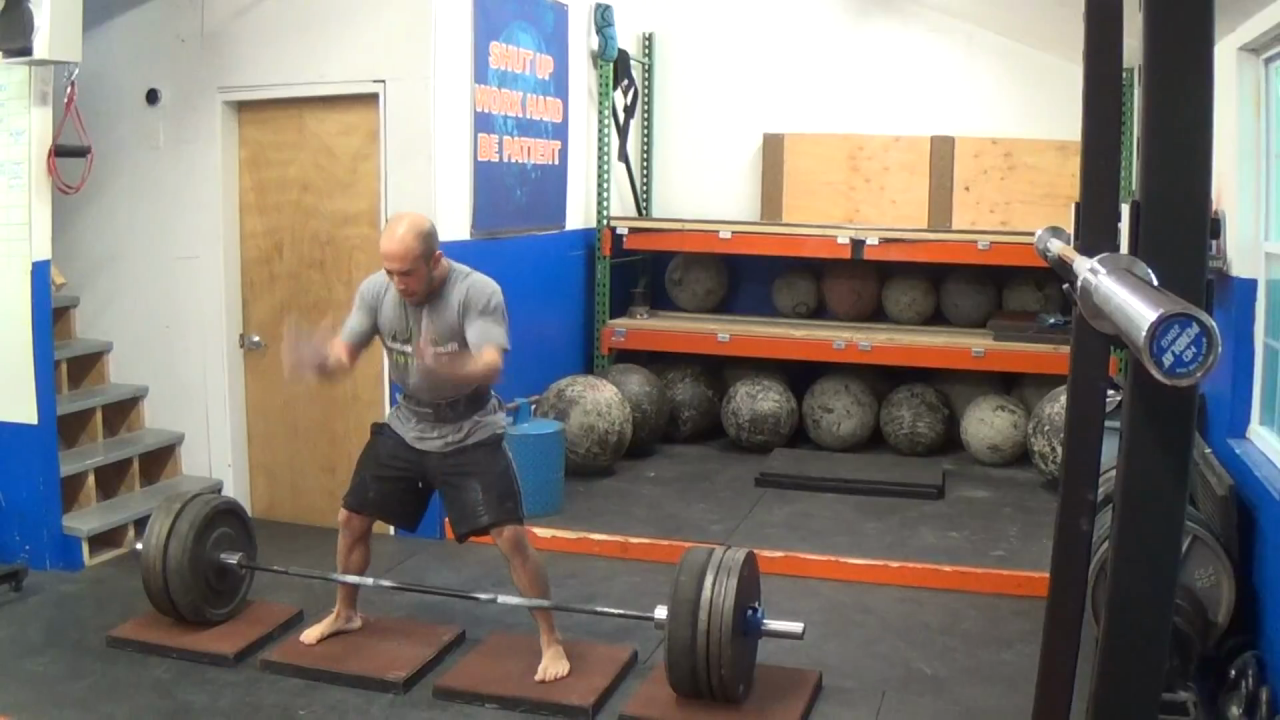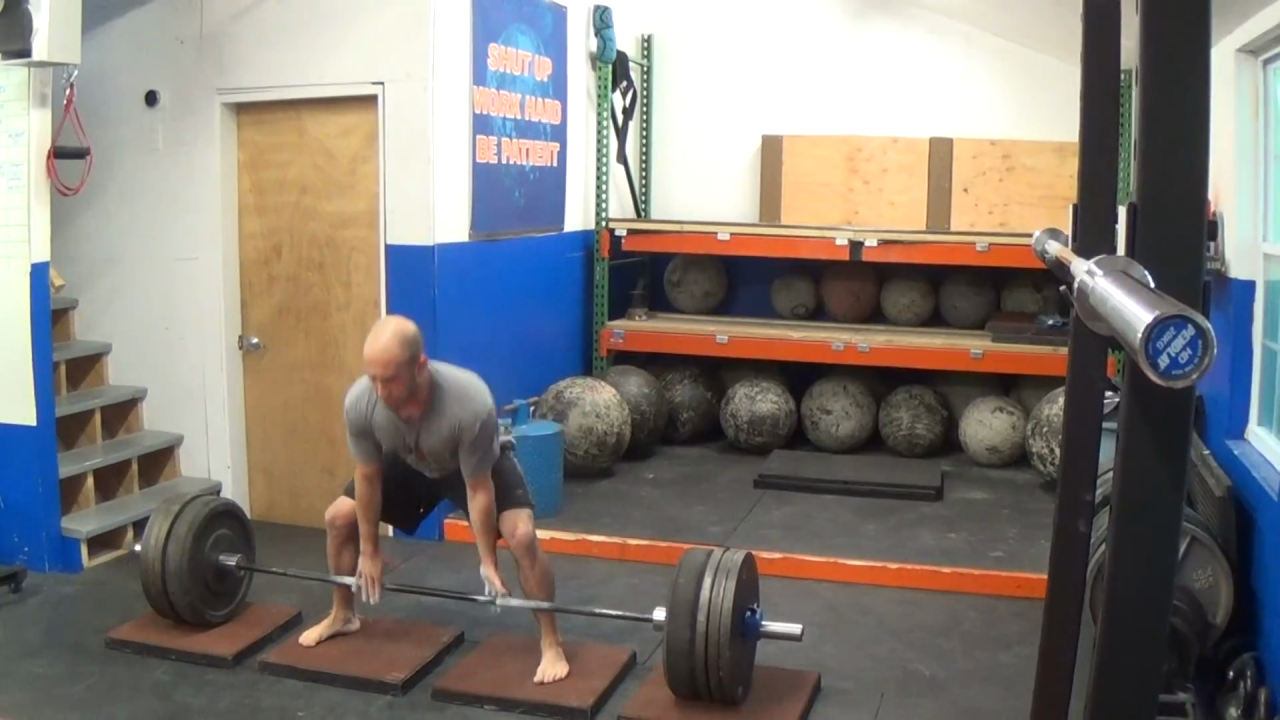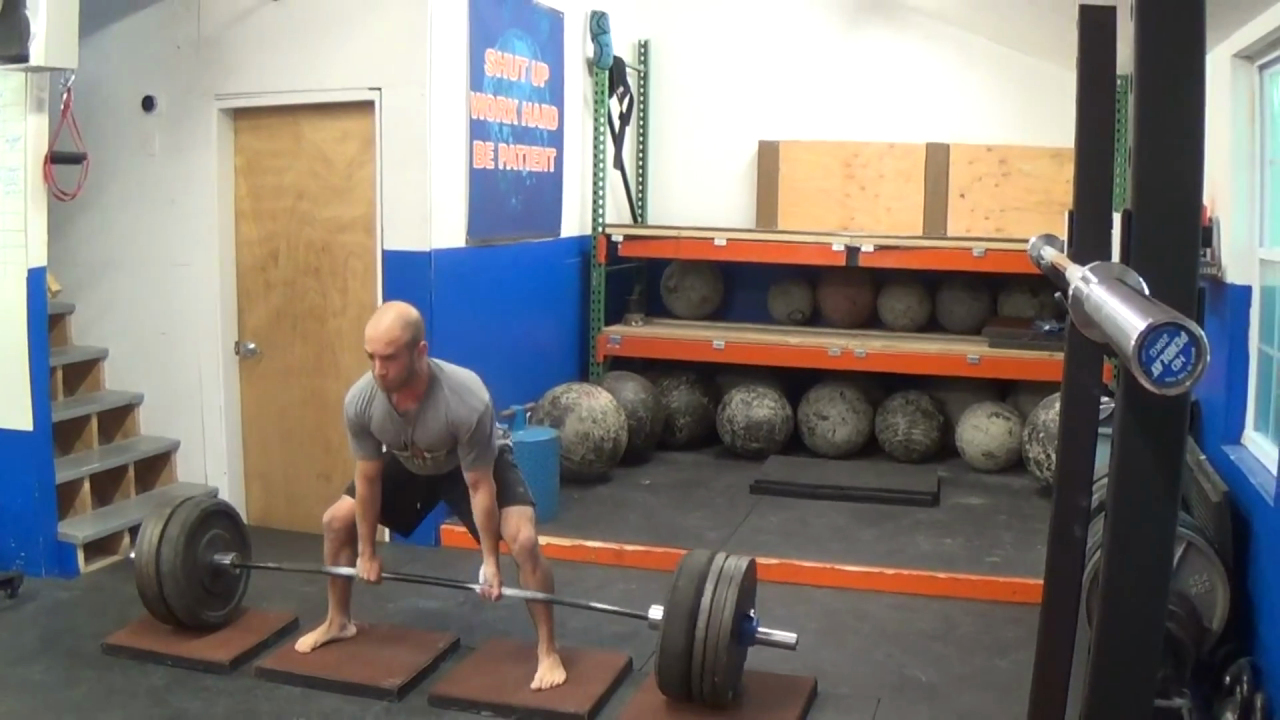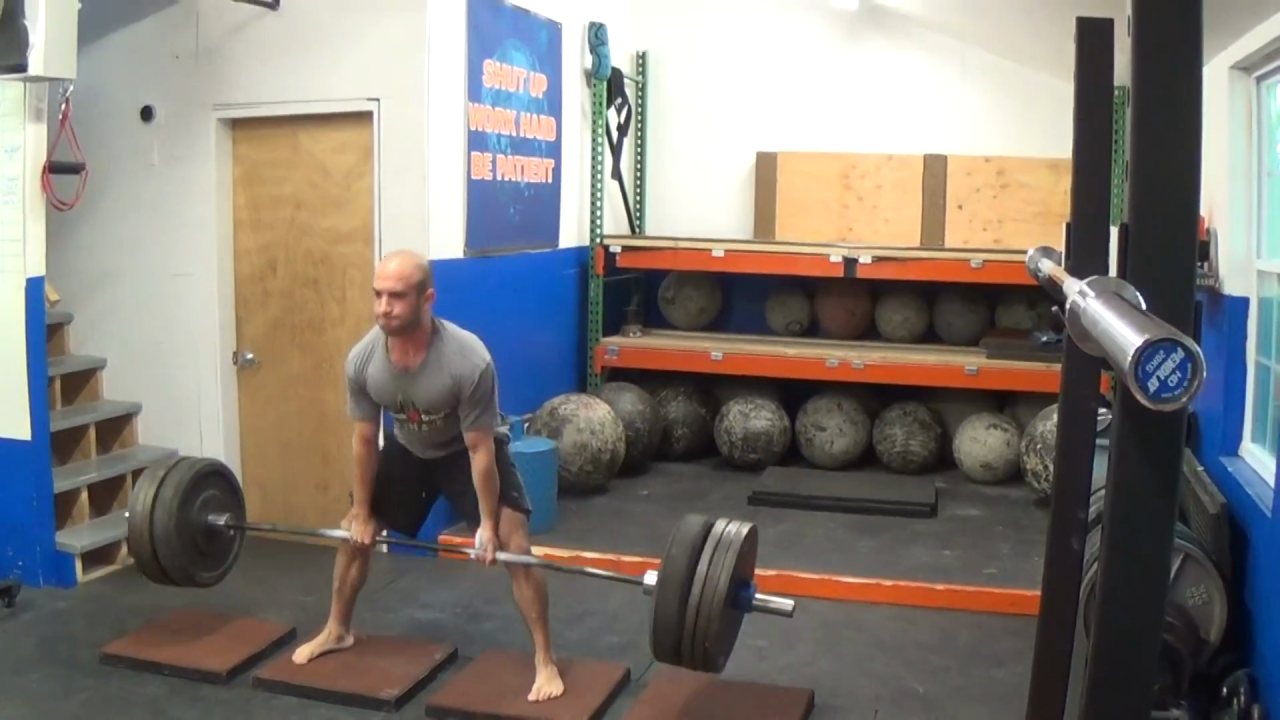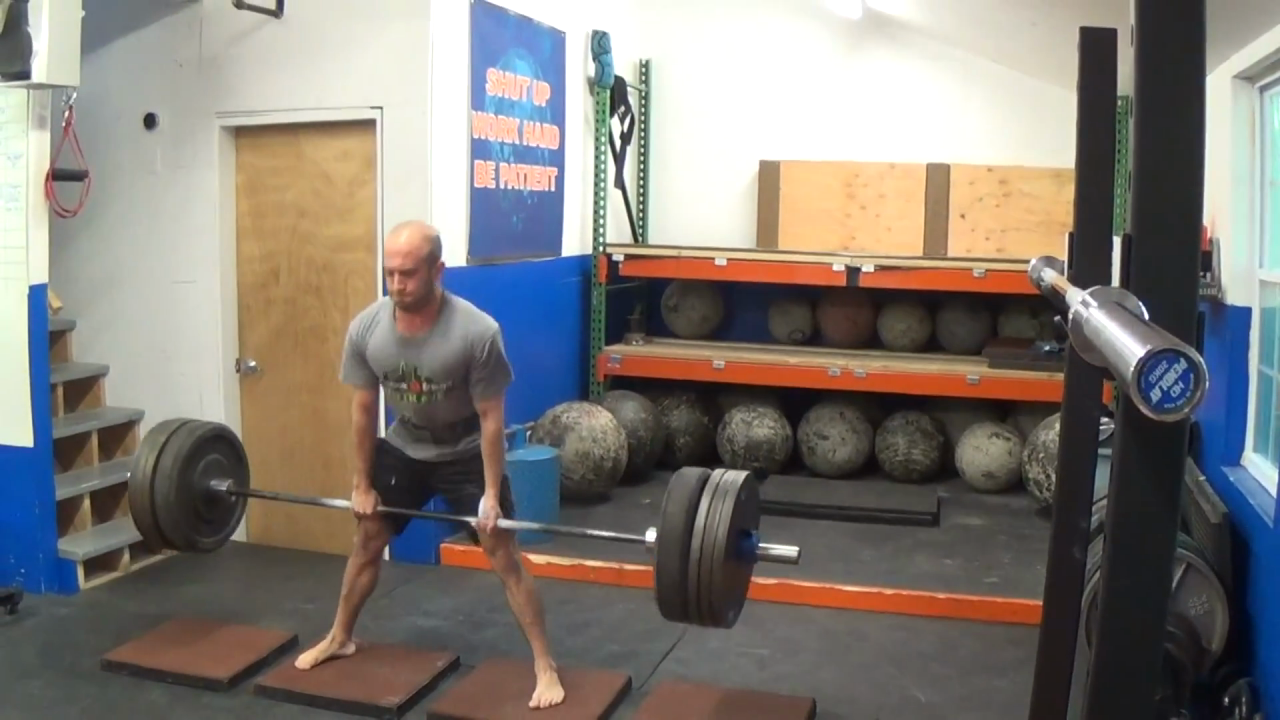
dt=0.4s
person 1, frame 1
left shoulder: (477, 292)
right shoulder: (376, 291)
left elbow: (491, 365)
right elbow: (344, 354)
left wrist: (443, 364)
right wrist: (316, 359)
left hip: (471, 435)
right hip: (405, 429)
left knee: (511, 537)
right knee: (351, 519)
left ankle: (550, 642)
right ankle: (345, 614)
person 1, frame 2
left shoulder: (471, 404)
right shoulder: (359, 402)
left elbow: (480, 487)
right elbow: (368, 477)
left wrist: (488, 562)
right wrist: (367, 552)
left hip: (481, 461)
right hip: (411, 462)
left knee: (521, 535)
right knee: (338, 519)
left ankle: (550, 644)
right ankle: (342, 616)
person 1, frame 3
left shoulder: (468, 401)
right shoulder: (360, 401)
left elbow: (479, 486)
right elbow: (368, 478)
left wrist: (490, 562)
right wrist: (367, 552)
left hip: (481, 462)
right hip: (407, 464)
left knee: (522, 539)
right knee: (336, 522)
left ankle: (547, 650)
right ankle: (338, 621)
person 1, frame 4
left shoulder: (468, 361)
right shoulder: (362, 360)
left elbow: (479, 448)
right elbow: (365, 439)
left wrist: (488, 525)
right wrist: (361, 515)
left hip: (470, 448)
right hip: (408, 450)
left knee: (514, 548)
right knee: (353, 534)
left ankle: (545, 661)
right ankle: (336, 632)
person 1, frame 5
left shoulder: (477, 332)
right shoulder: (365, 328)
left elbow: (491, 416)
right elbow: (364, 409)
left wrist: (492, 494)
right wrist: (361, 483)
left hip: (466, 452)
right hip: (403, 449)
left knee: (503, 557)
right knee: (366, 543)
left ankle: (545, 669)
right ankle: (339, 639)
